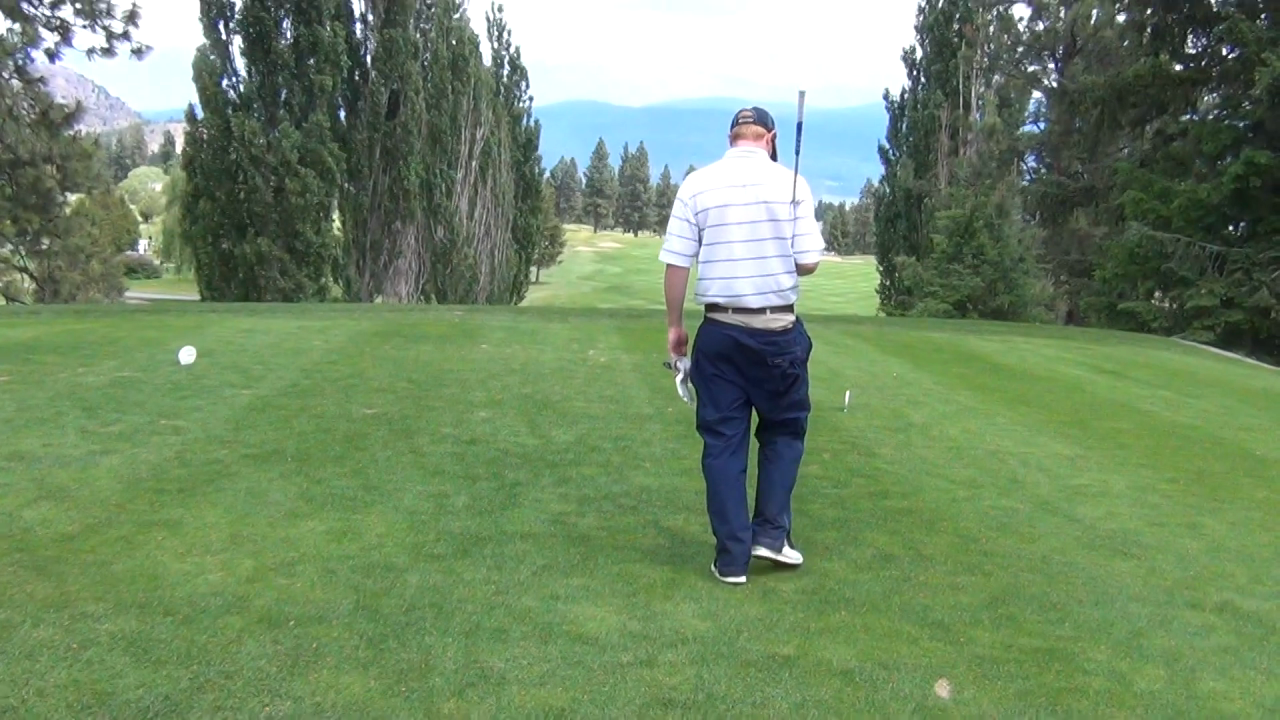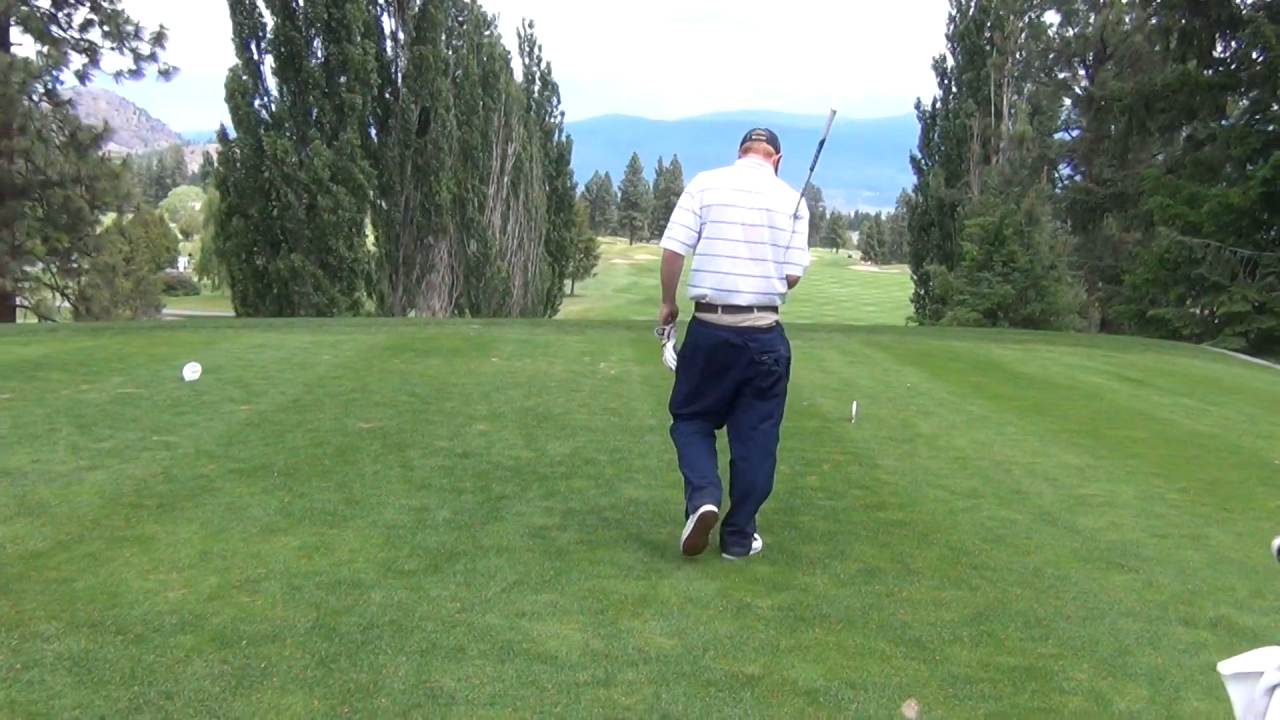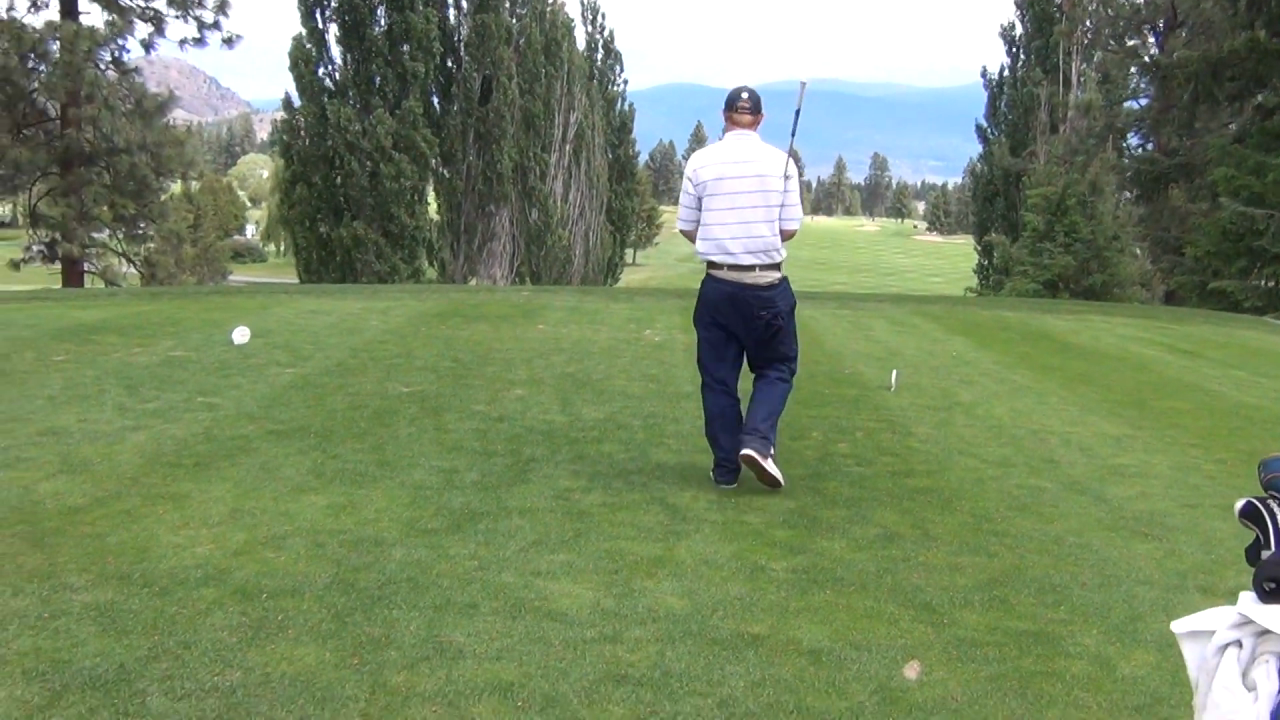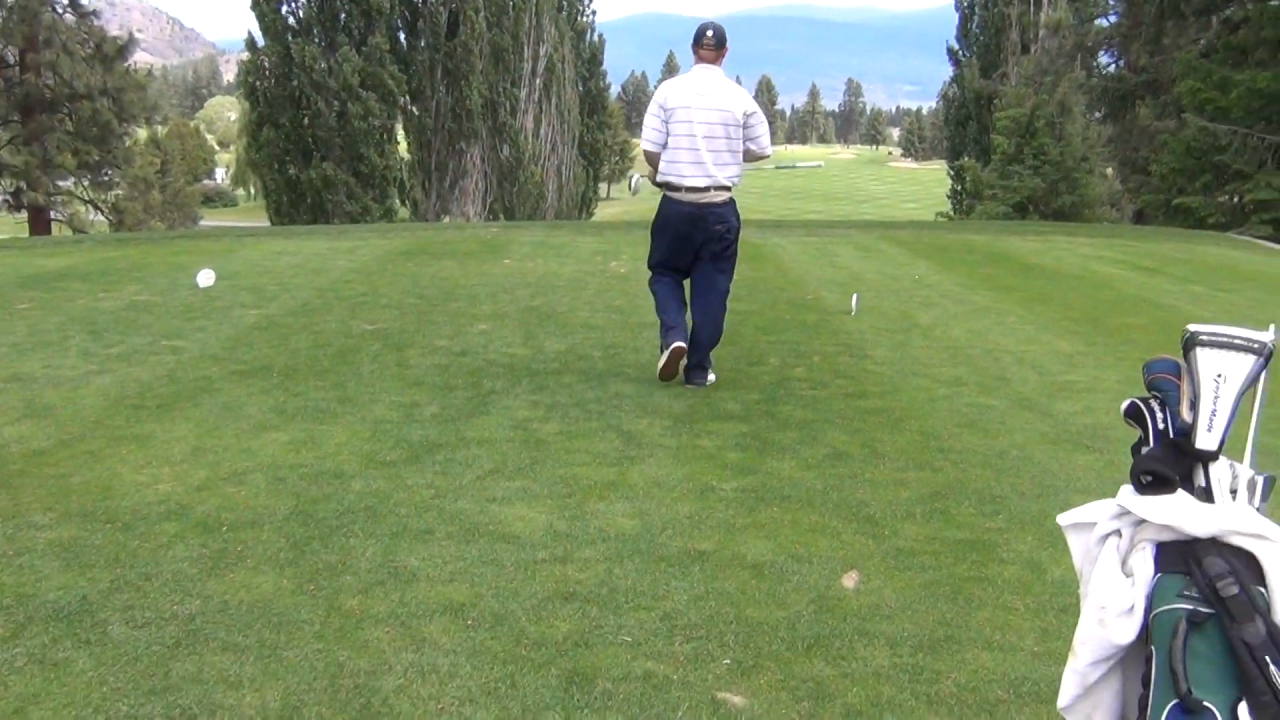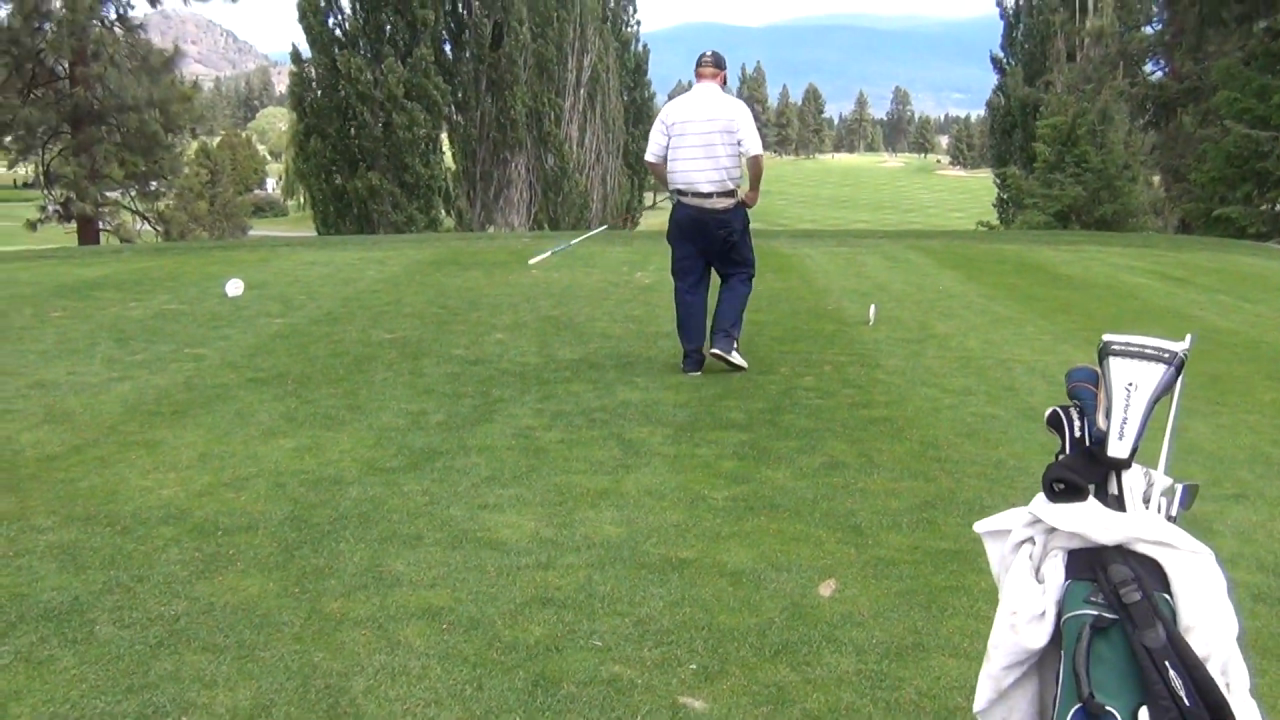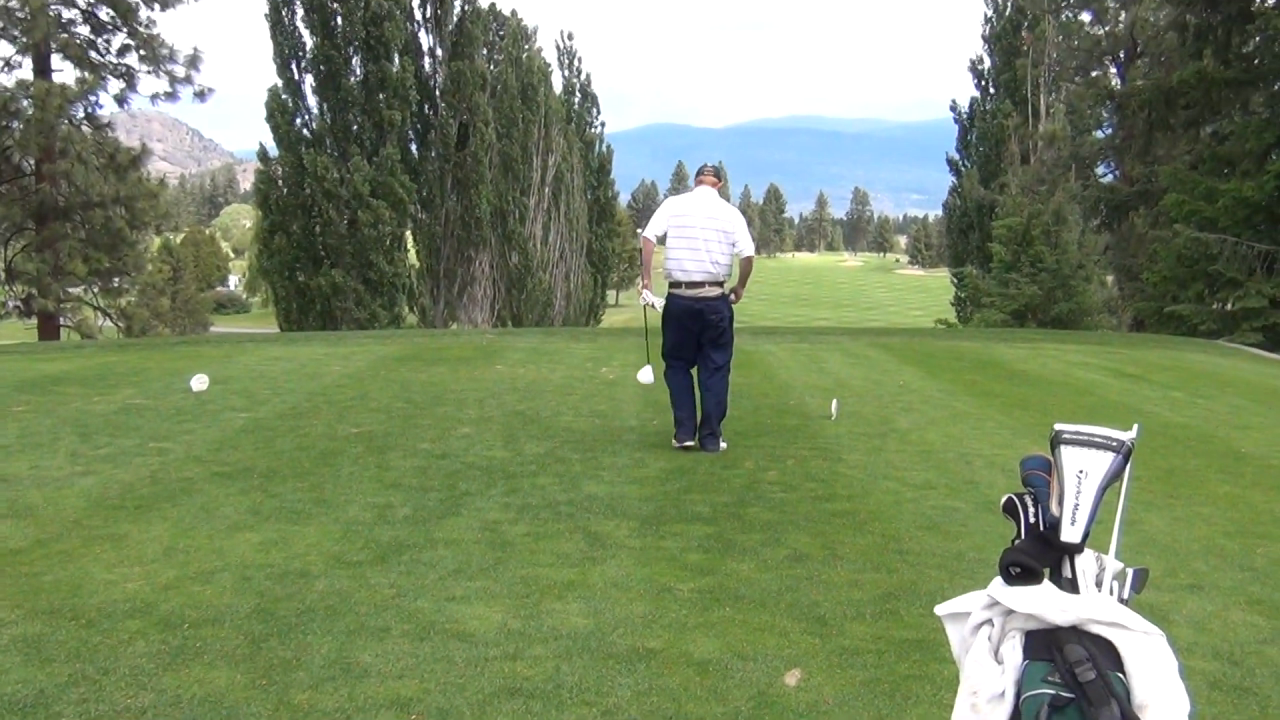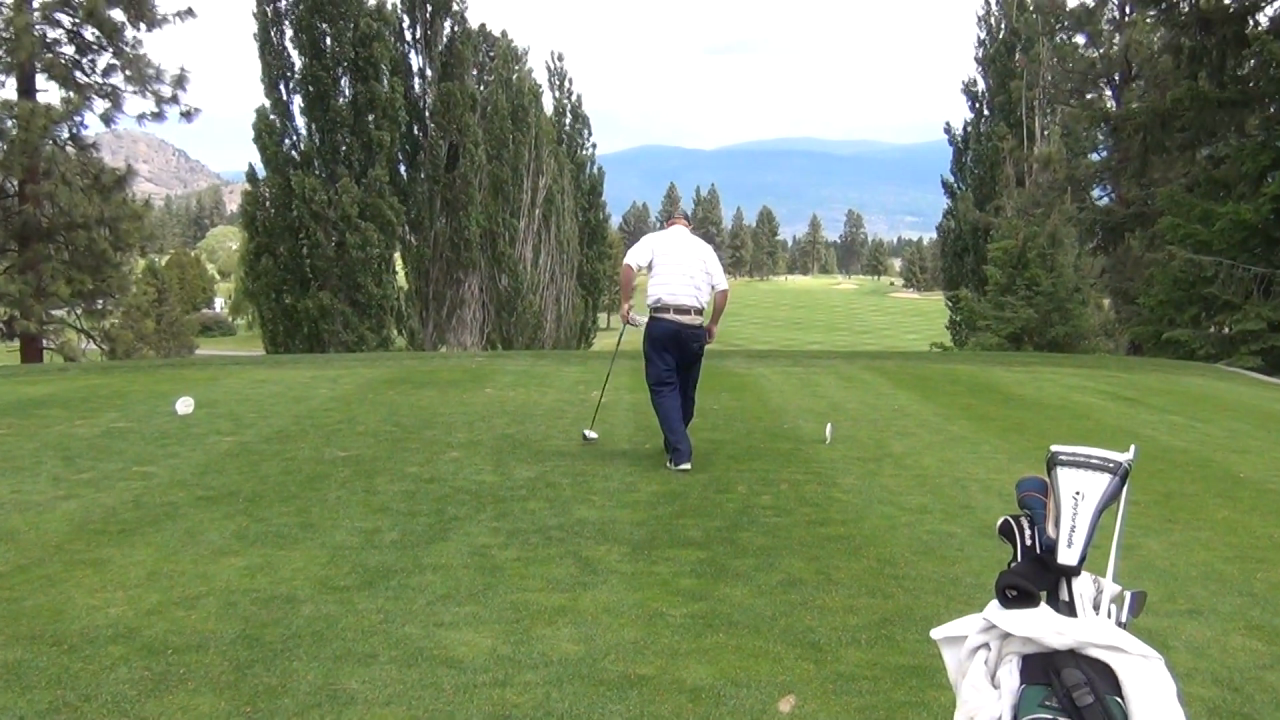
dt=0.7s
person 1, frame 1
left shoulder: (696, 184)
right shoulder: (791, 182)
left elbow: (677, 263)
right elbow: (808, 262)
left wrist: (674, 325)
left hip: (720, 331)
right hip: (778, 330)
left knee: (723, 442)
right knee: (784, 429)
left ankle: (732, 556)
right ankle: (771, 533)
person 1, frame 2
left shoulder: (703, 184)
right shoulder: (792, 200)
left elbow: (673, 250)
right elbow: (793, 276)
left wrist: (667, 302)
left hip: (709, 326)
right hip: (763, 332)
left knee: (691, 419)
right knee: (756, 435)
left ankle: (703, 499)
right ankle: (739, 535)
person 1, frame 3
left shoulder: (700, 161)
right shoulder: (781, 161)
left elbow: (686, 228)
right elbow: (790, 229)
left hip: (718, 285)
right hip: (767, 285)
left knee: (718, 379)
right knee: (776, 368)
left ankle: (725, 468)
right ankle: (758, 441)
person 1, frame 4
left shoulder: (668, 90)
right shoulder: (740, 97)
left elbow: (650, 150)
right elbow: (763, 149)
left wrist: (657, 172)
left hip: (676, 204)
right hip: (719, 208)
left knee: (665, 276)
right knee: (712, 288)
left ankle: (674, 337)
right ankle: (698, 369)
person 1, frame 5
left shoulder: (671, 108)
right shoulder: (735, 107)
left elbow: (653, 159)
right elbow: (755, 155)
right wrist: (754, 191)
left hip: (685, 210)
right hip: (725, 209)
left knee: (688, 284)
right knee: (739, 274)
left ankle: (692, 358)
right ankle: (724, 340)
person 1, frame 6
left shoulder: (673, 204)
right shoulder: (730, 212)
left elbow: (647, 237)
right elbow: (747, 254)
left wrist: (645, 276)
right wrist: (740, 286)
left hip: (678, 298)
right hip: (714, 300)
left knee: (678, 364)
right knee: (715, 368)
left ankle: (685, 432)
right ankle: (710, 437)
person 1, frame 7
left shoulder: (654, 239)
right shoulder: (704, 247)
left elbow: (628, 265)
right elbow: (722, 289)
left wrist: (625, 302)
right wrist: (713, 324)
left hip: (661, 323)
right hip: (693, 325)
left knee: (664, 388)
right knee: (686, 387)
left ankle: (680, 453)
right ankle: (677, 445)
